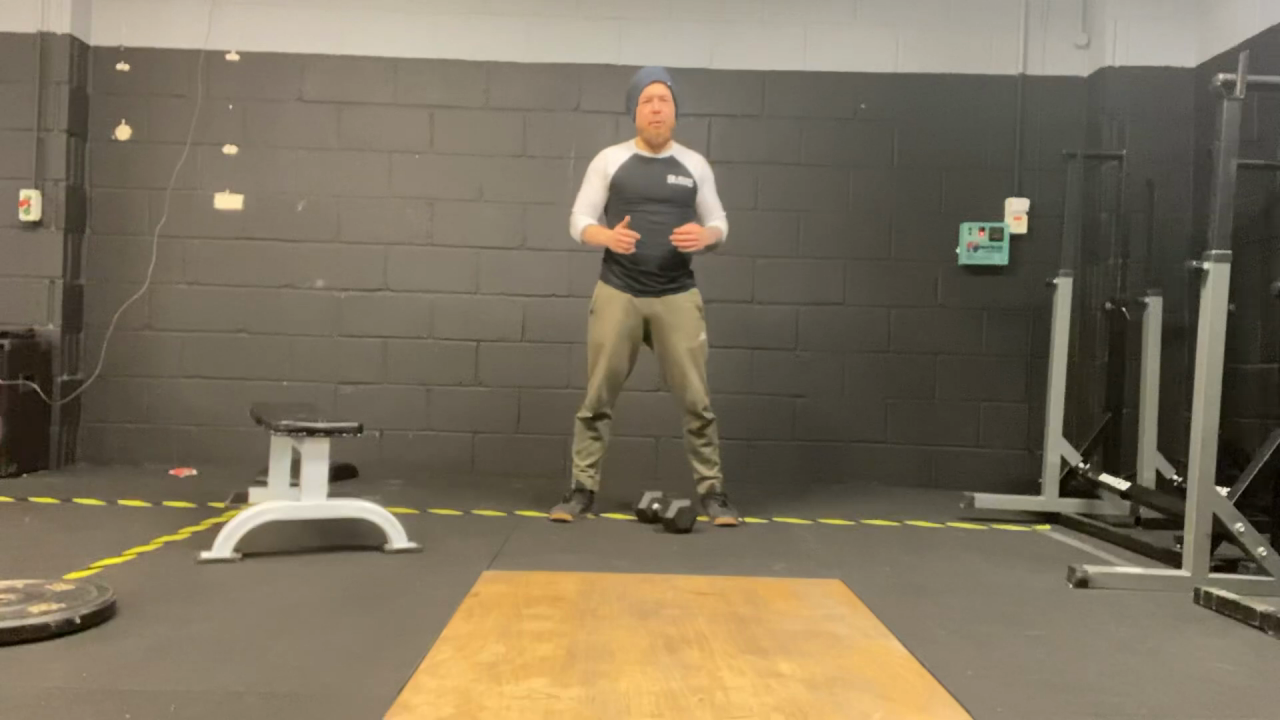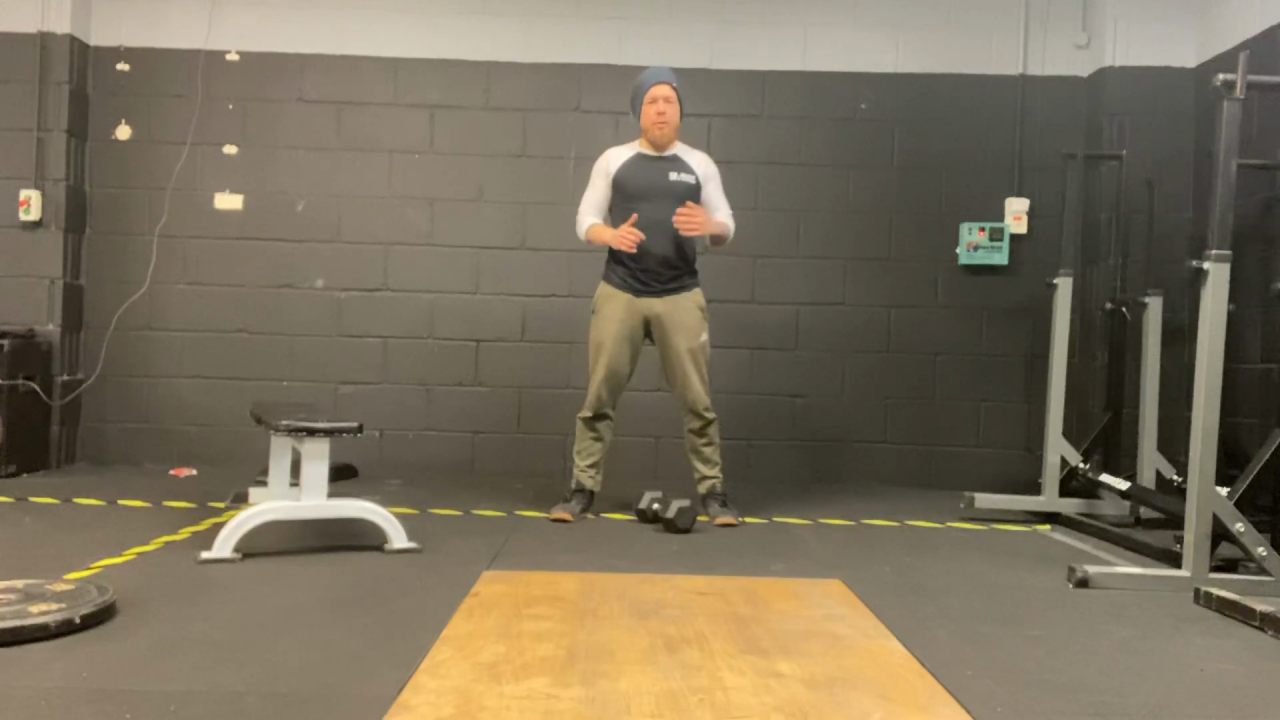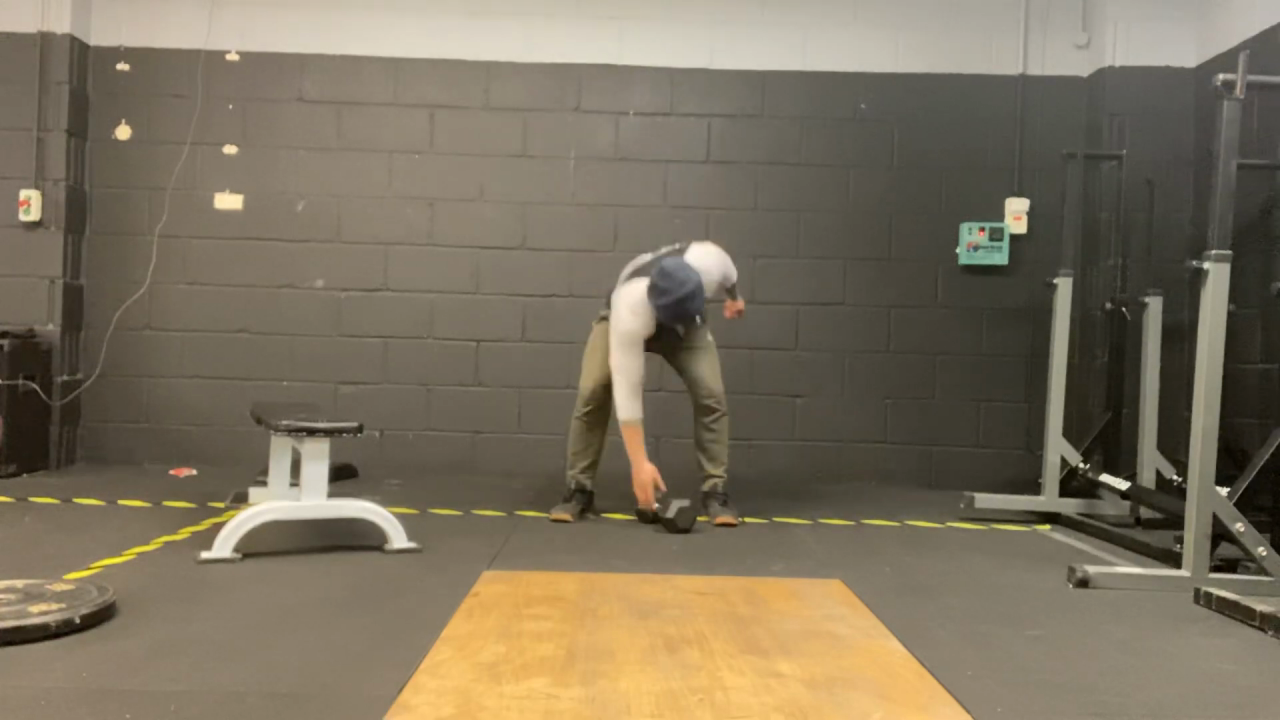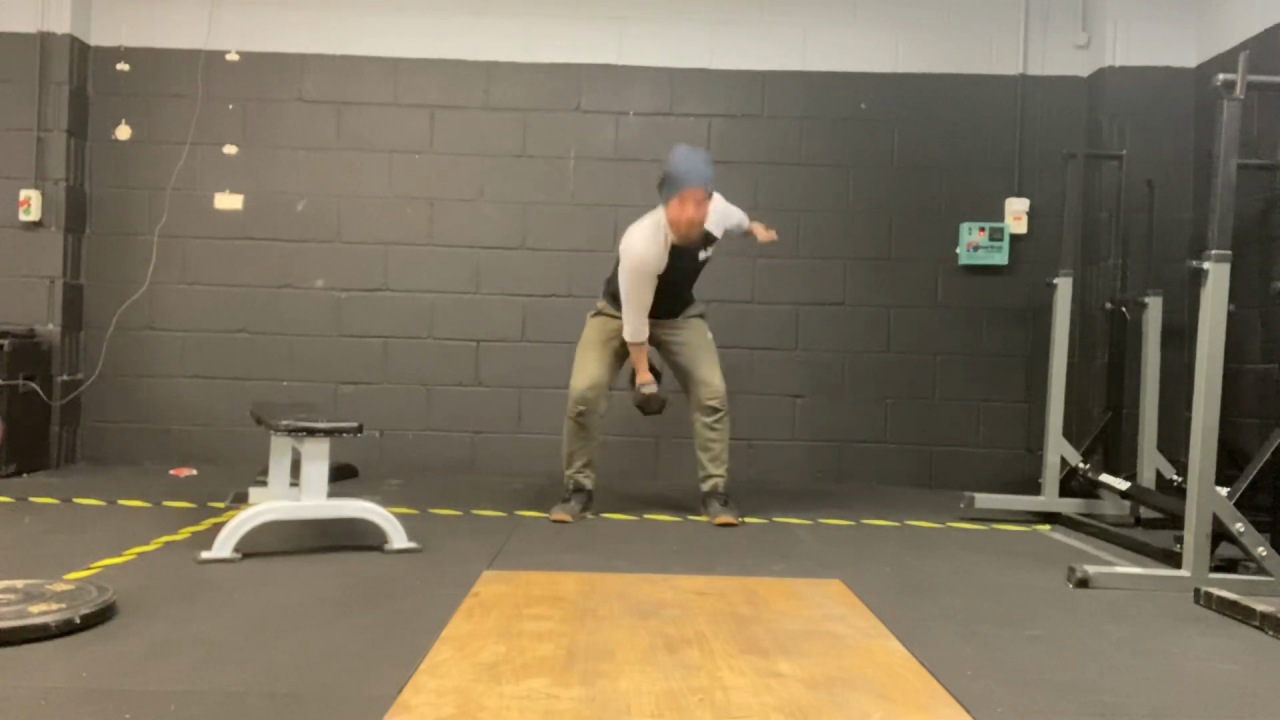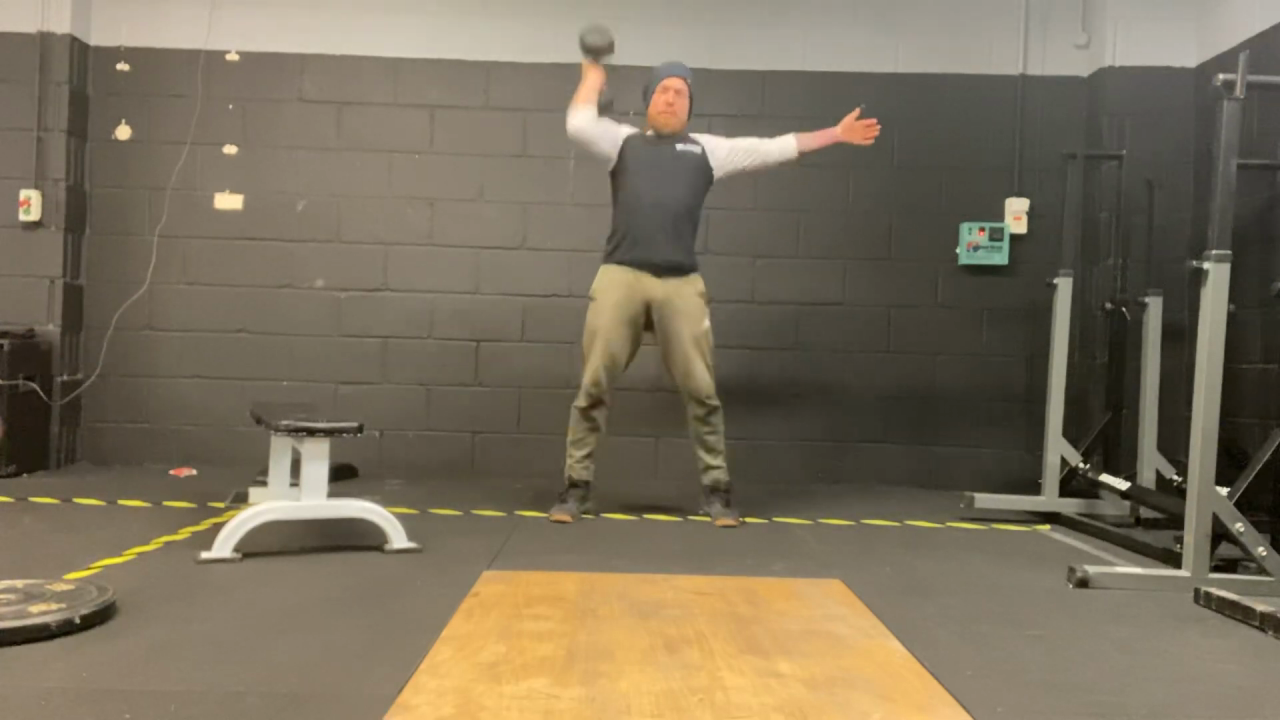
dt=1s
person 1, frame 1
left shoulder: (694, 165)
right shoulder: (609, 160)
left elbow: (720, 224)
right elbow: (579, 221)
left wrist: (704, 236)
right wrist: (608, 237)
left hip: (678, 296)
right hip: (617, 294)
left knee: (696, 400)
right knee: (597, 398)
left ankle: (712, 492)
right ankle: (581, 489)
person 1, frame 2
left shoulder: (700, 164)
right shoulder: (613, 159)
left elbow: (727, 227)
right elbow: (585, 220)
left wrist: (710, 226)
right wrist: (612, 235)
left hip: (681, 296)
right hip: (618, 294)
left knee: (698, 401)
right knee: (599, 397)
left ankle: (712, 491)
right ankle: (582, 488)
person 1, frame 3
left shoulder: (709, 263)
right shoulder: (629, 308)
right elbow: (627, 397)
left wrist: (734, 297)
right wrist: (641, 464)
left hip: (686, 323)
right hip: (626, 323)
left knee: (711, 395)
right knee: (592, 393)
left ankle: (715, 492)
right ankle: (579, 490)
person 1, frame 4
left shoulder: (717, 210)
right shoulder: (641, 242)
right elbow: (635, 319)
left wrist: (754, 228)
right wrist: (641, 371)
left hip: (679, 315)
right hip: (619, 314)
left knee: (711, 394)
right knee: (584, 393)
left ankle: (715, 493)
right ankle: (578, 489)
person 1, frame 5
left shoulder: (705, 148)
right shoulder: (624, 140)
left elbow: (772, 149)
right elbow: (578, 125)
left wrist: (835, 134)
right wrist: (592, 78)
left hip: (680, 285)
right hip: (619, 279)
left knee: (701, 391)
right knee: (593, 386)
left ankle: (716, 489)
right ankle: (576, 486)
